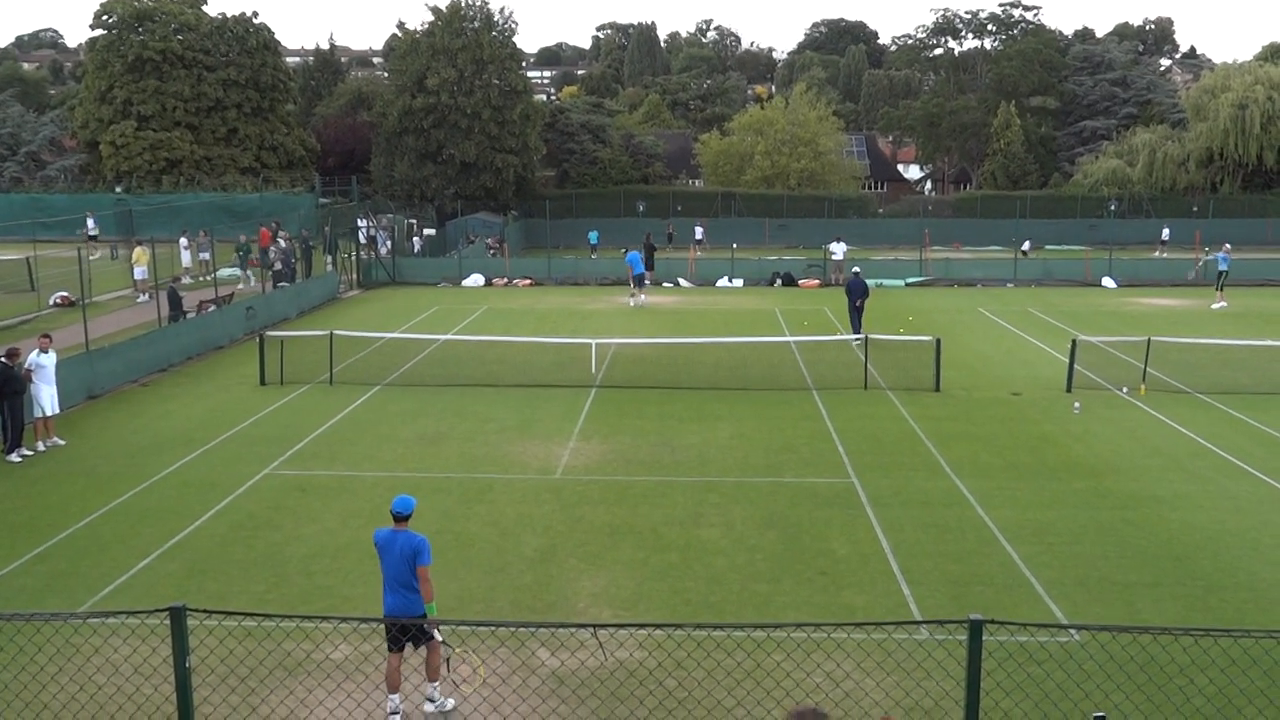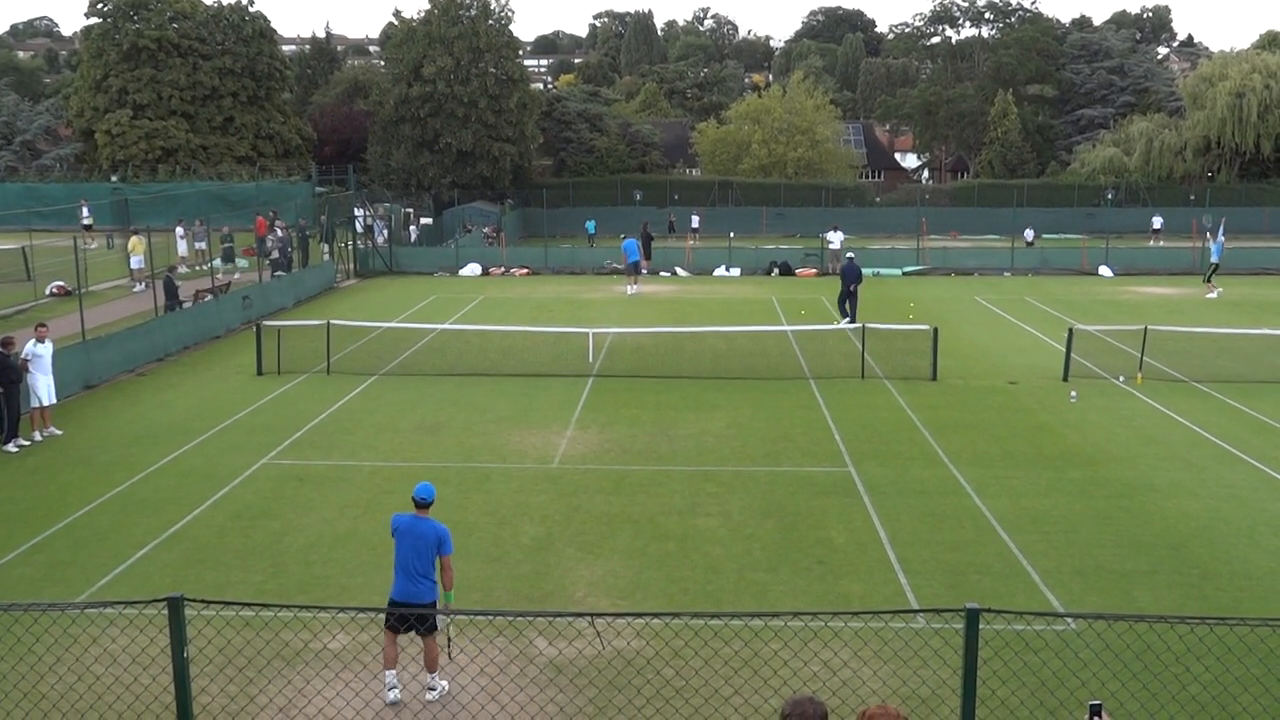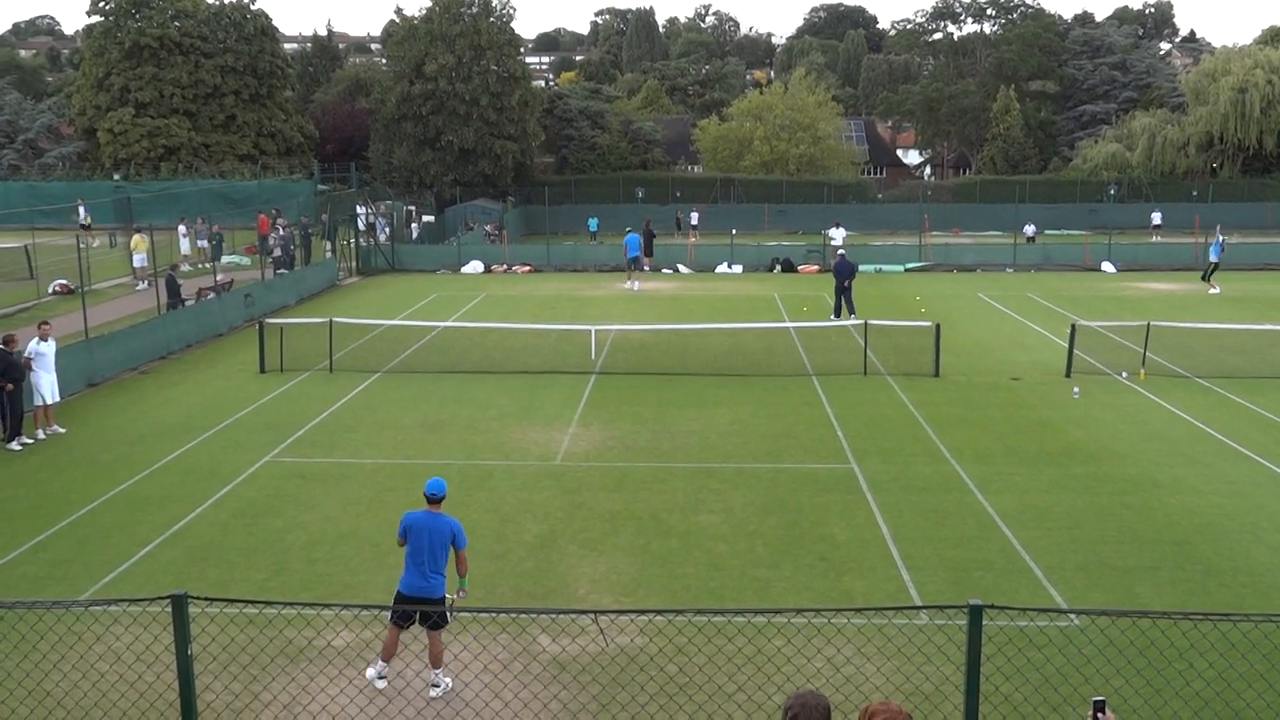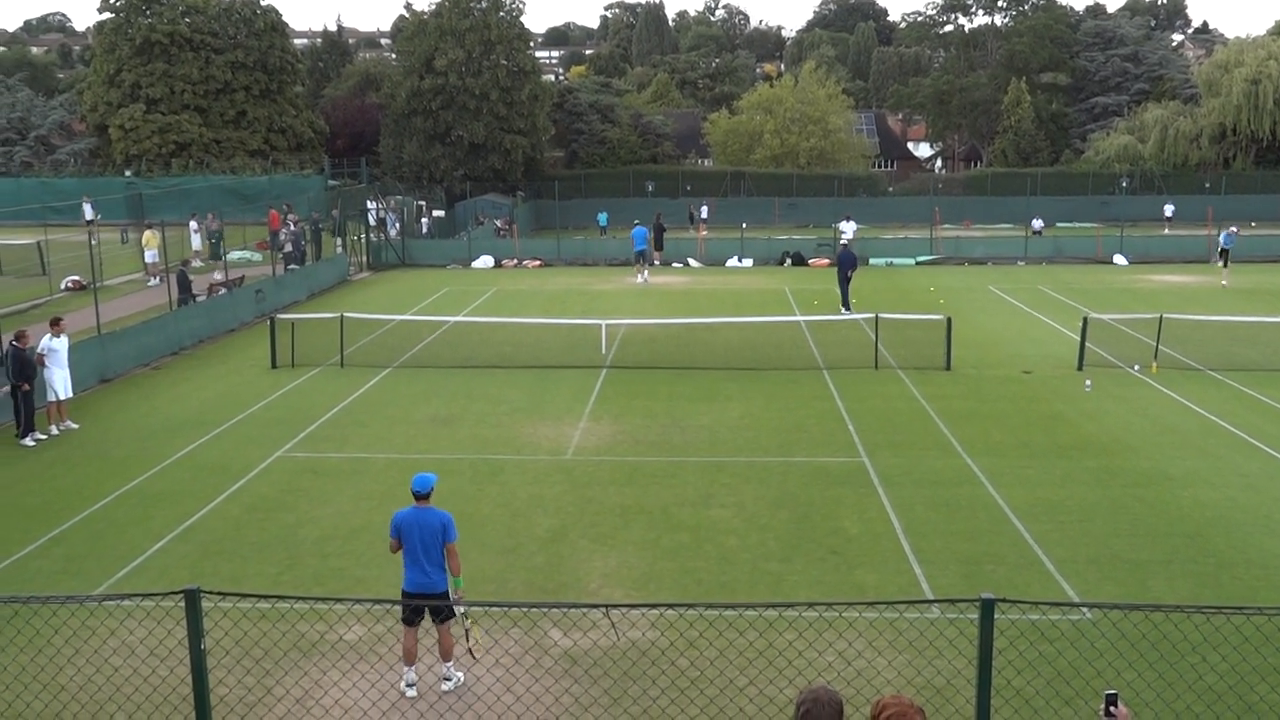
dt=0.4s
person 1, frame 1
left shoulder: (379, 536)
right shoulder: (419, 542)
right elbow: (424, 579)
right wrist: (431, 612)
left hip: (391, 610)
right hip: (416, 609)
left knee: (394, 658)
right knee: (433, 648)
left ankle: (394, 708)
right ankle: (434, 699)
person 1, frame 2
left shoulder: (398, 521)
right shoulder: (440, 530)
right elbow: (446, 568)
right wrist: (448, 598)
left hip: (399, 595)
right hip: (426, 596)
left knee: (390, 637)
right knee: (429, 641)
left ankle: (391, 685)
right ankle: (433, 686)
person 1, frame 3
left shoulder: (409, 519)
right shoulder: (453, 525)
right elbow: (461, 559)
right wrist: (463, 584)
left hip: (408, 588)
right hip: (435, 591)
left knee: (394, 631)
right knee: (435, 637)
left ankle: (379, 673)
right ankle: (437, 683)
person 1, frame 4
left shoulder: (399, 517)
right shoulder: (444, 518)
left elbow: (393, 548)
right elbow: (452, 554)
right wrist: (458, 584)
left hip: (411, 586)
right hip: (438, 586)
left knee: (410, 632)
right knee: (444, 630)
left ankle: (409, 682)
right ankle: (449, 677)
